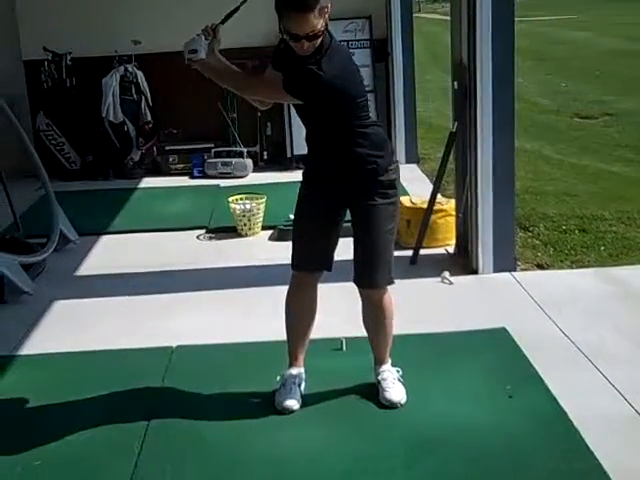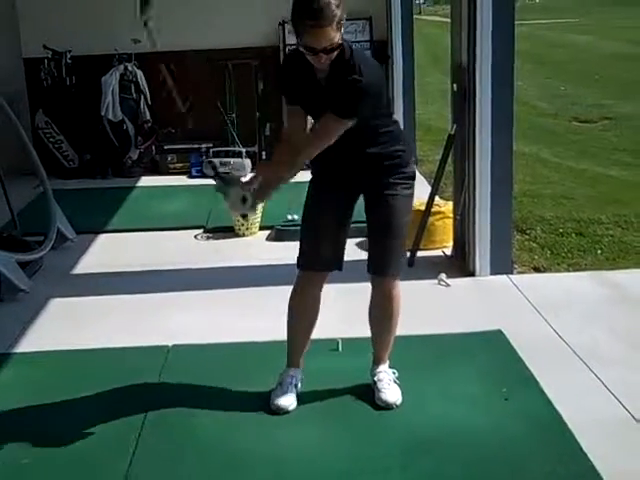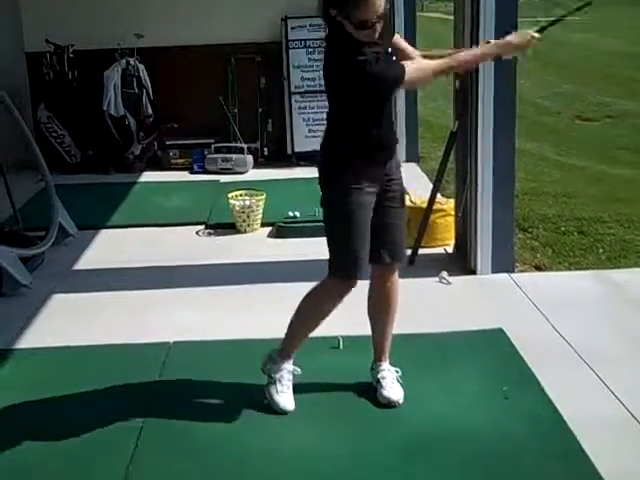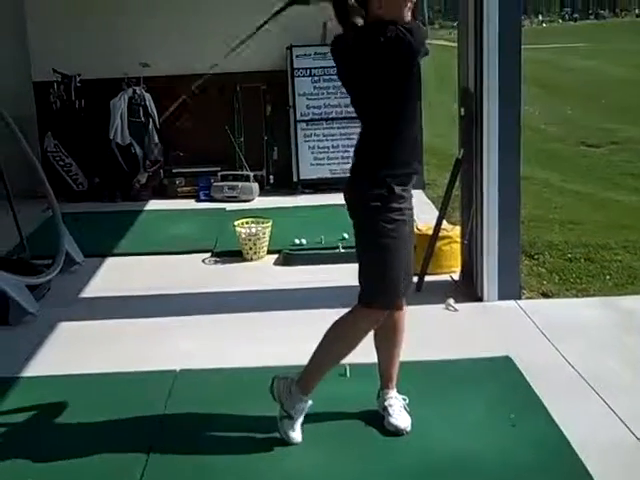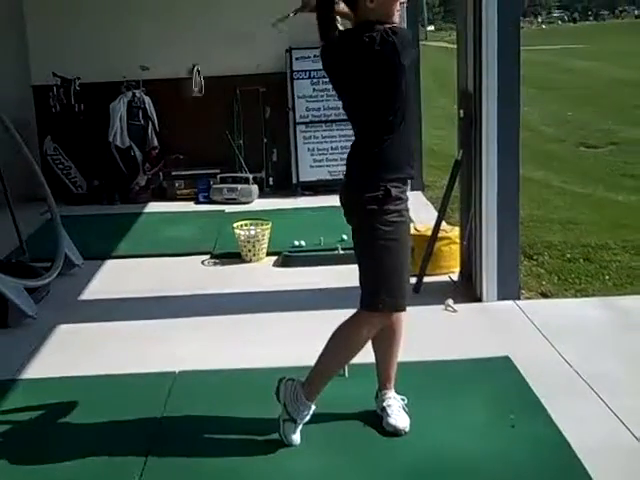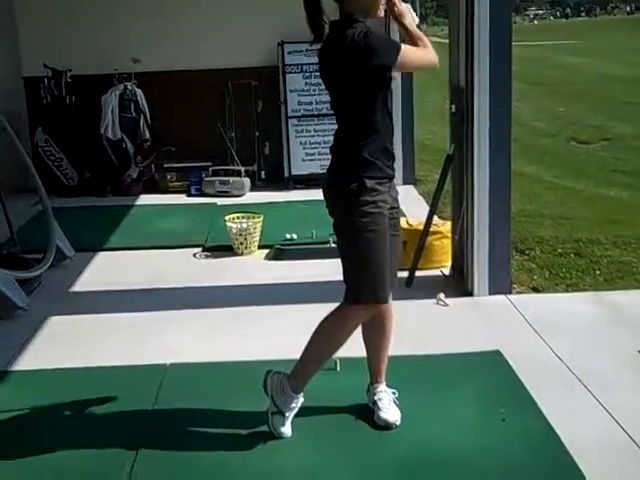
dt=0.4s
person 1, frame 1
left shoulder: (326, 73)
right shoulder: (292, 49)
left elbow: (256, 90)
right elbow: (261, 96)
left wrist: (207, 63)
right wrist: (215, 58)
left hip: (370, 175)
right hip: (322, 171)
left knee: (373, 285)
right knee: (304, 275)
left ankle: (384, 367)
right ankle: (295, 369)
person 1, frame 2
left shoulder: (360, 76)
right shoulder: (292, 69)
left elbow: (313, 145)
right elbow: (294, 137)
left wrist: (261, 187)
right wrist: (260, 178)
left hip: (388, 169)
right hip: (328, 171)
left knee: (385, 277)
right knee: (310, 274)
left ankle: (381, 367)
right ankle: (292, 370)
person 1, frame 3
right shoulder: (354, 64)
left elbow: (413, 60)
right elbow: (433, 70)
right wrist: (495, 50)
left hip: (383, 163)
right hip: (345, 174)
left knee: (388, 268)
right knee: (344, 277)
left ankle: (381, 364)
right ankle: (281, 361)
person 1, frame 4
left shoulder: (347, 45)
right shoulder: (404, 41)
left hip: (384, 186)
right hip: (382, 190)
left knee: (394, 298)
right knee: (376, 304)
left ankle: (388, 392)
right ankle: (297, 389)
person 1, frame 5
left shoulder: (336, 49)
right shoulder: (389, 44)
left hip: (376, 187)
right hip: (379, 192)
left knee: (392, 301)
right knee: (380, 307)
left ankle: (387, 393)
right ankle: (302, 394)
person 1, frame 6
left shoulder: (341, 40)
right shoulder: (361, 41)
left elbow: (381, 79)
right elbow: (429, 57)
left hip: (377, 182)
right hip: (358, 186)
left knee: (382, 293)
right knee: (364, 300)
left ankle: (378, 387)
right ankle: (289, 386)
